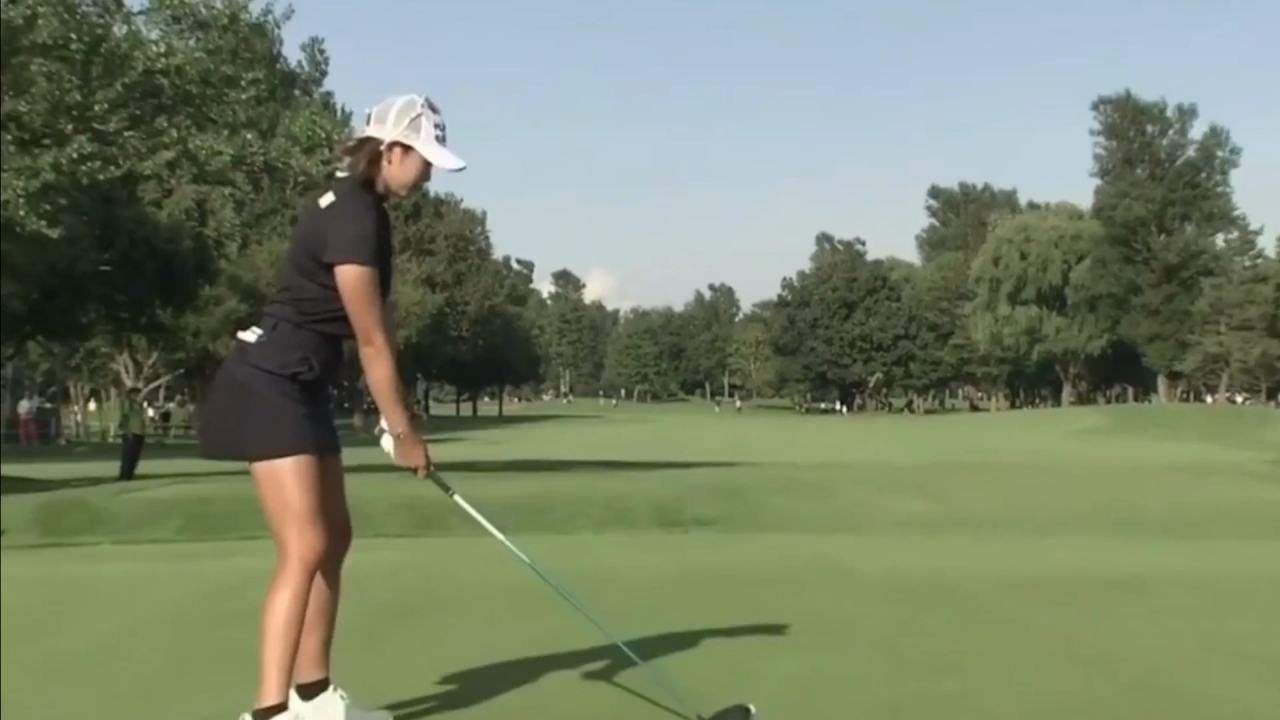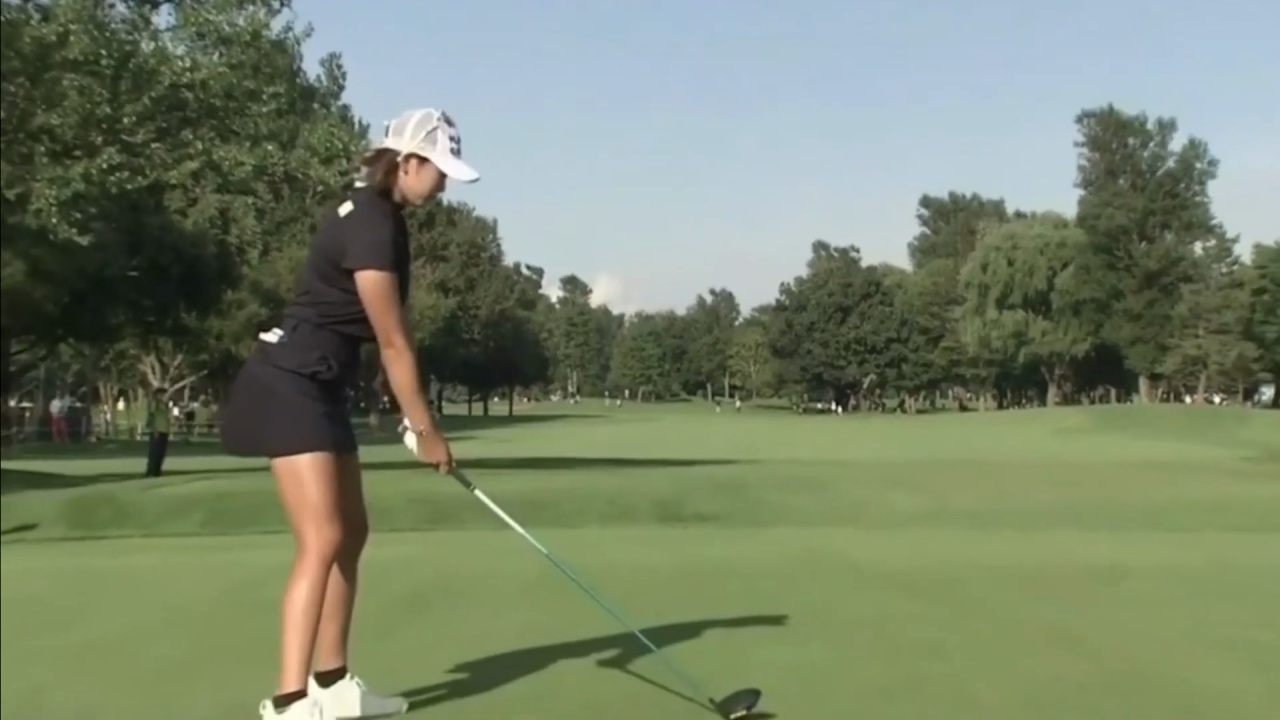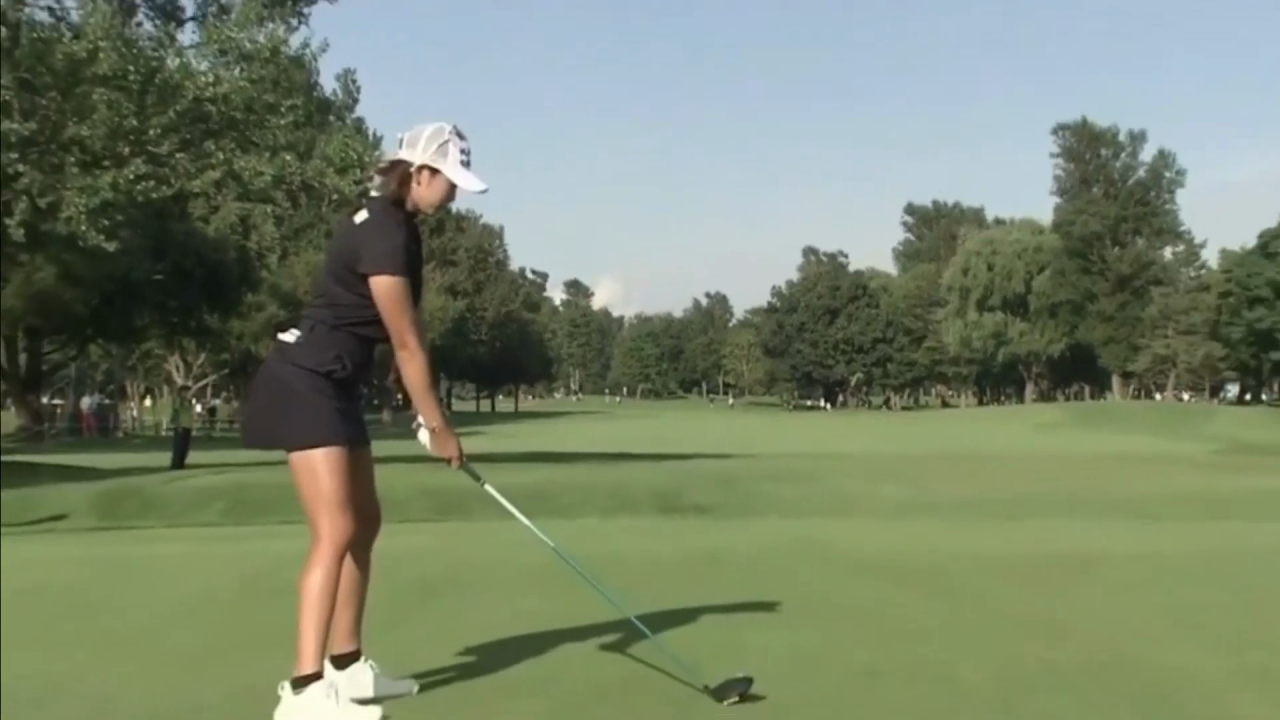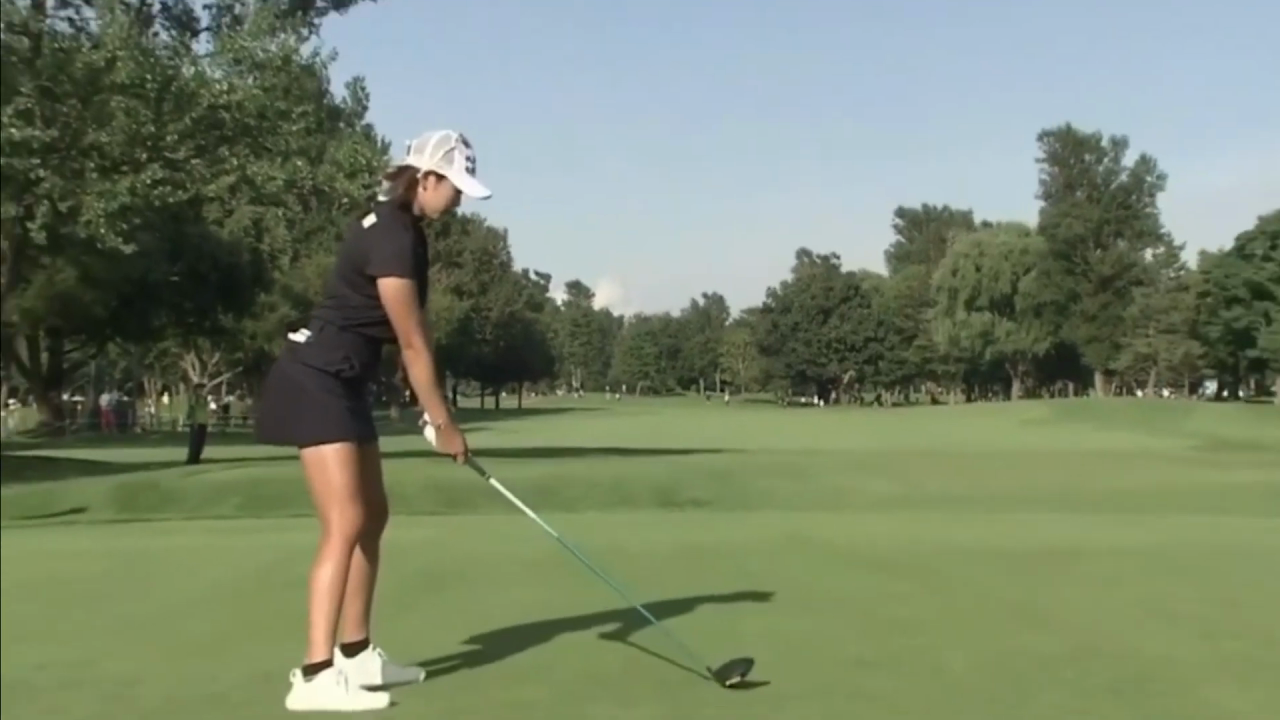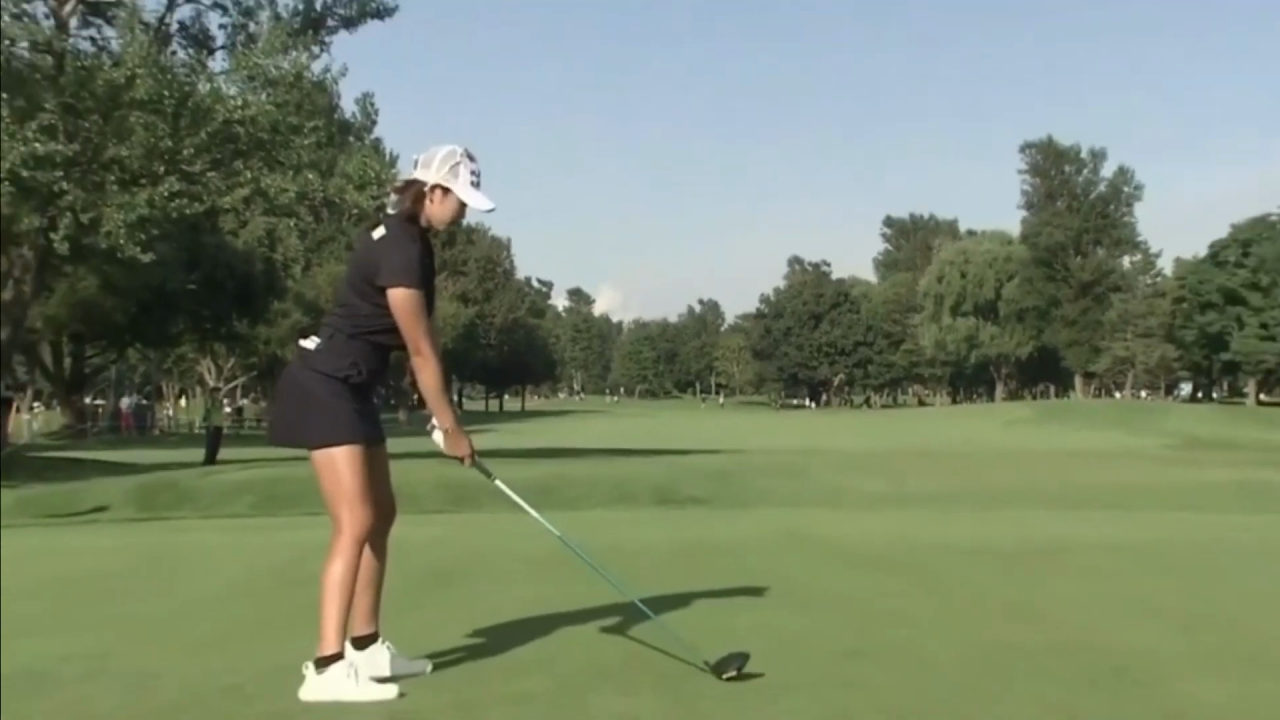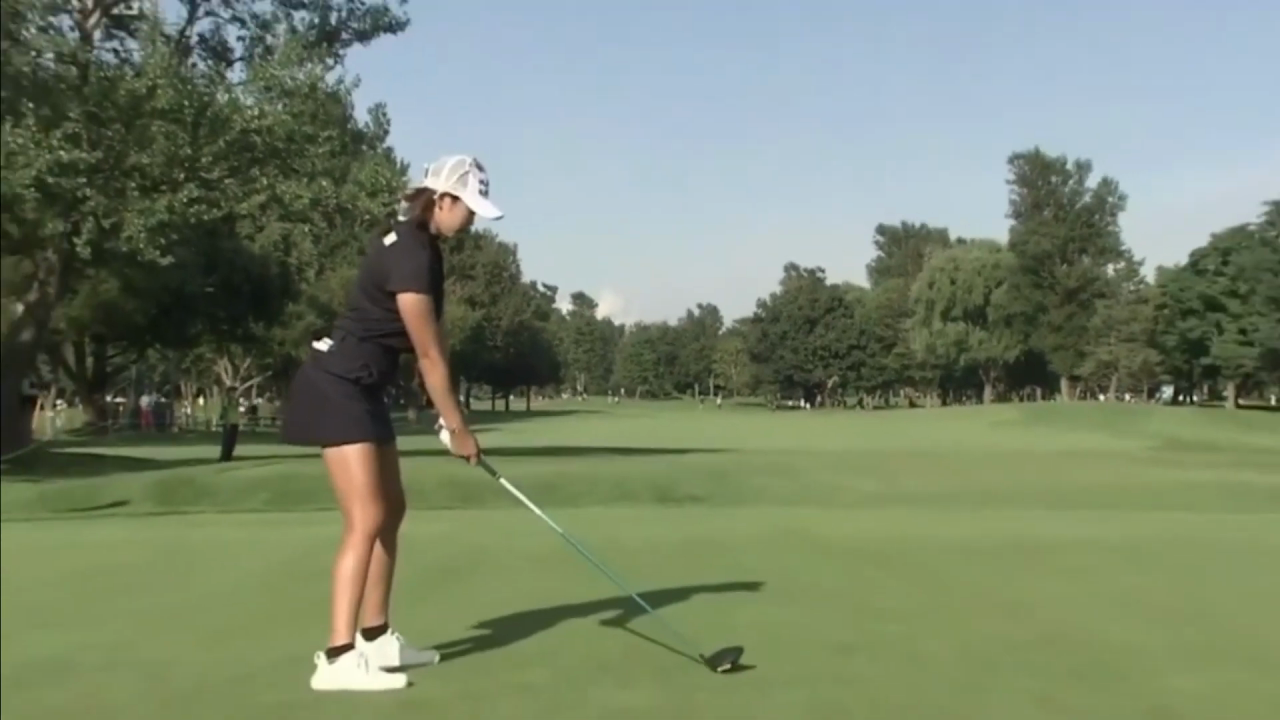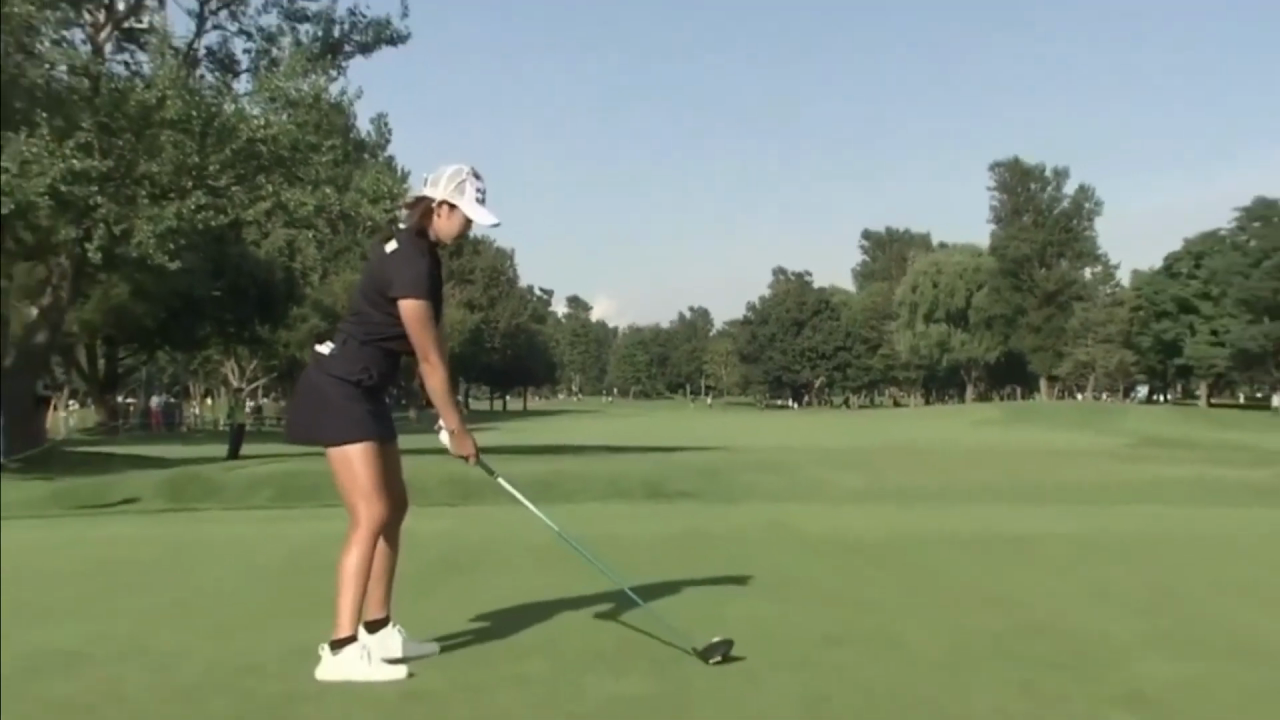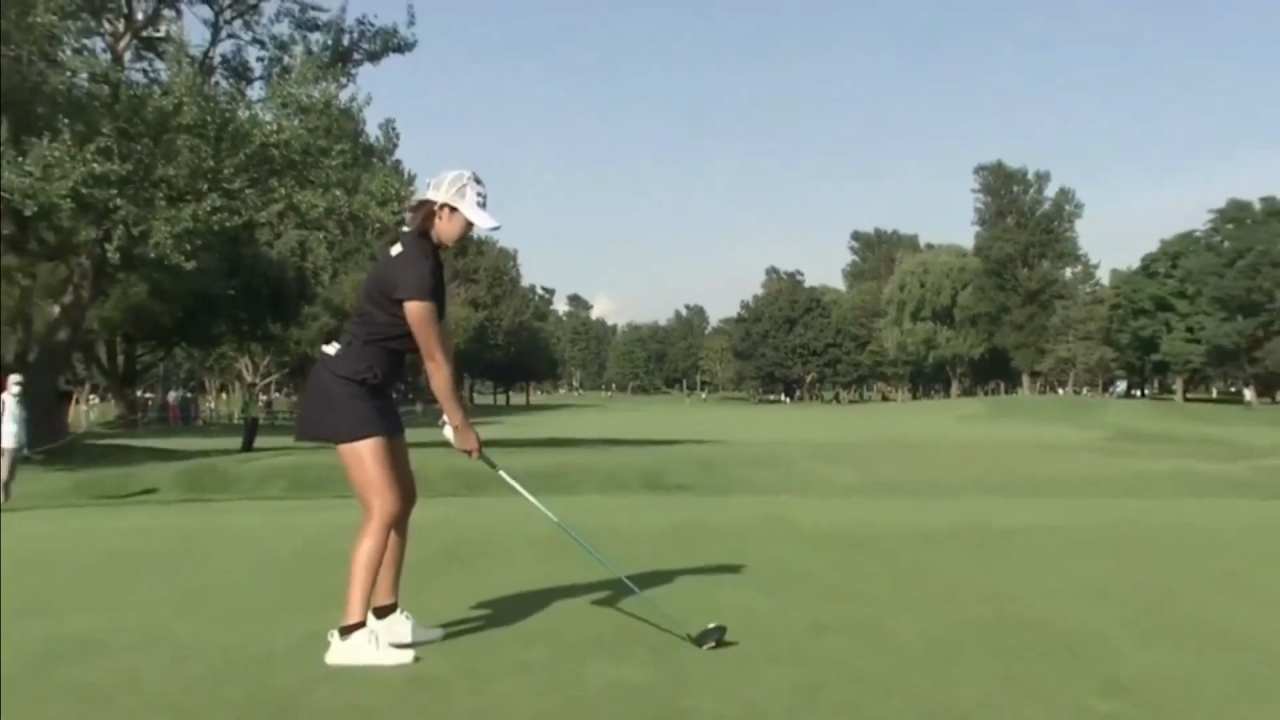
dt=0.2s
person 1, frame 1
left shoulder: (361, 207)
right shoulder: (352, 218)
left elbow: (373, 329)
right elbow: (372, 341)
left wrist: (396, 420)
right wrist: (404, 433)
left hip: (298, 387)
right hip: (269, 385)
left knee: (333, 538)
right knee: (305, 548)
person 1, frame 2
left shoulder: (379, 216)
right shoulder: (371, 226)
left elbow: (391, 335)
right elbow: (393, 343)
left wrist: (416, 419)
right wrist: (426, 430)
left hip: (318, 386)
right hip: (290, 386)
left knee: (350, 532)
right knee: (322, 542)
person 1, frame 3
left shoulder: (392, 223)
right shoulder: (385, 233)
left elbow: (404, 337)
right elbow: (407, 343)
left wrist: (429, 415)
right wrist: (438, 426)
left hip: (332, 385)
right hip: (307, 384)
left knee: (364, 523)
right knee: (335, 532)
left ankle: (346, 666)
person 1, frame 4
left shoulder: (399, 227)
right shoulder: (392, 237)
left elbow: (411, 335)
right elbow: (413, 343)
left wrist: (434, 413)
right wrist: (443, 422)
left hip: (341, 383)
right hip: (316, 381)
left knee: (372, 516)
right knee: (345, 525)
left ankle: (355, 655)
right ankle: (315, 676)
person 1, frame 5
left shoulder: (408, 238)
right shoulder: (400, 248)
left elbow: (420, 343)
right elbow: (422, 350)
left wrist: (443, 416)
right wrist: (451, 427)
left hip: (349, 387)
right hip: (325, 386)
left knee: (380, 515)
right knee: (355, 523)
left ankle: (365, 647)
right ankle: (327, 668)
person 1, frame 6
left shoulder: (419, 245)
right shoulder: (410, 254)
left elbow: (429, 345)
right elbow: (429, 353)
left wrist: (450, 417)
right wrist: (457, 427)
left hip: (361, 388)
right hip: (337, 387)
left knee: (390, 510)
right knee: (366, 519)
left ankle: (374, 638)
right ankle: (337, 658)
person 1, frame 7
left shoulder: (419, 252)
right shoulder: (410, 261)
left elbow: (432, 349)
right elbow: (429, 358)
left wrist: (450, 418)
right wrist: (457, 428)
left hip: (363, 390)
right hip: (340, 389)
left knee: (393, 507)
right knee: (371, 516)
left ankle: (377, 631)
right ankle: (341, 650)
person 1, frame 8
left shoulder: (423, 255)
right shoulder: (414, 265)
left elbow: (440, 344)
right elbow: (434, 357)
left wrist: (455, 412)
right wrist: (461, 424)
left hip: (370, 388)
right hip: (346, 388)
left knee: (403, 499)
right knee: (384, 508)
left ankle: (386, 617)
right ankle: (351, 634)
